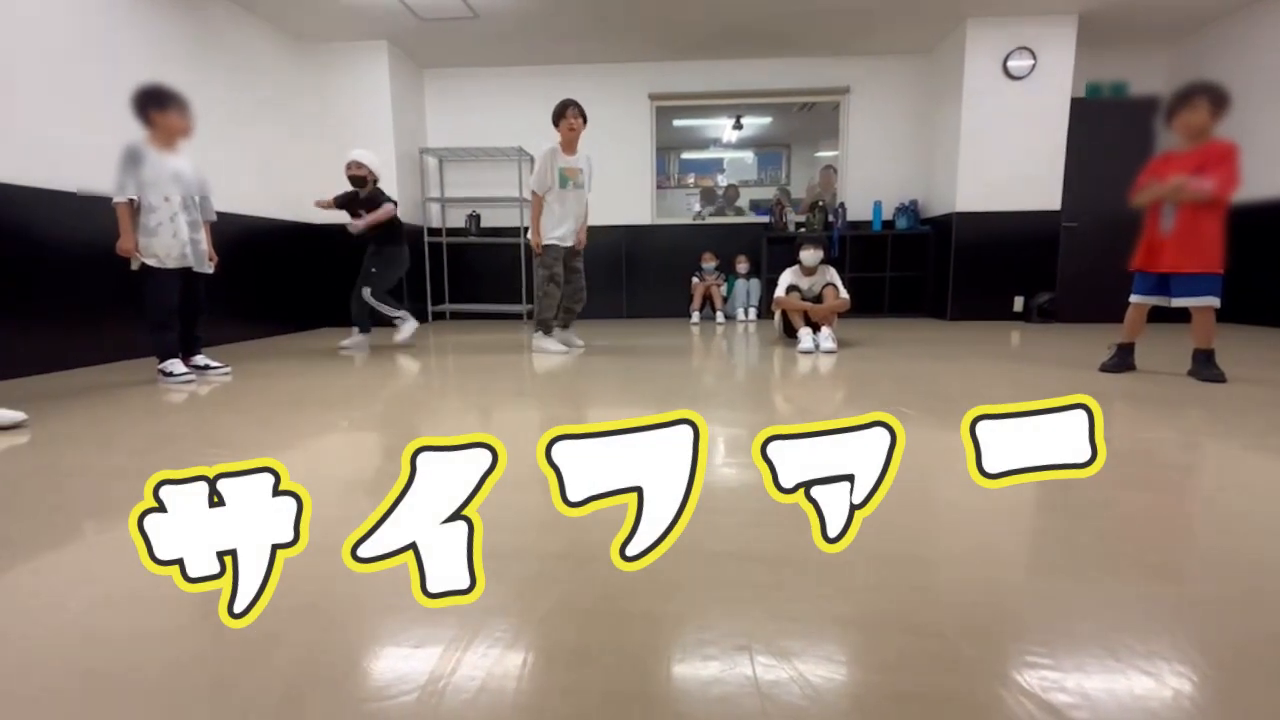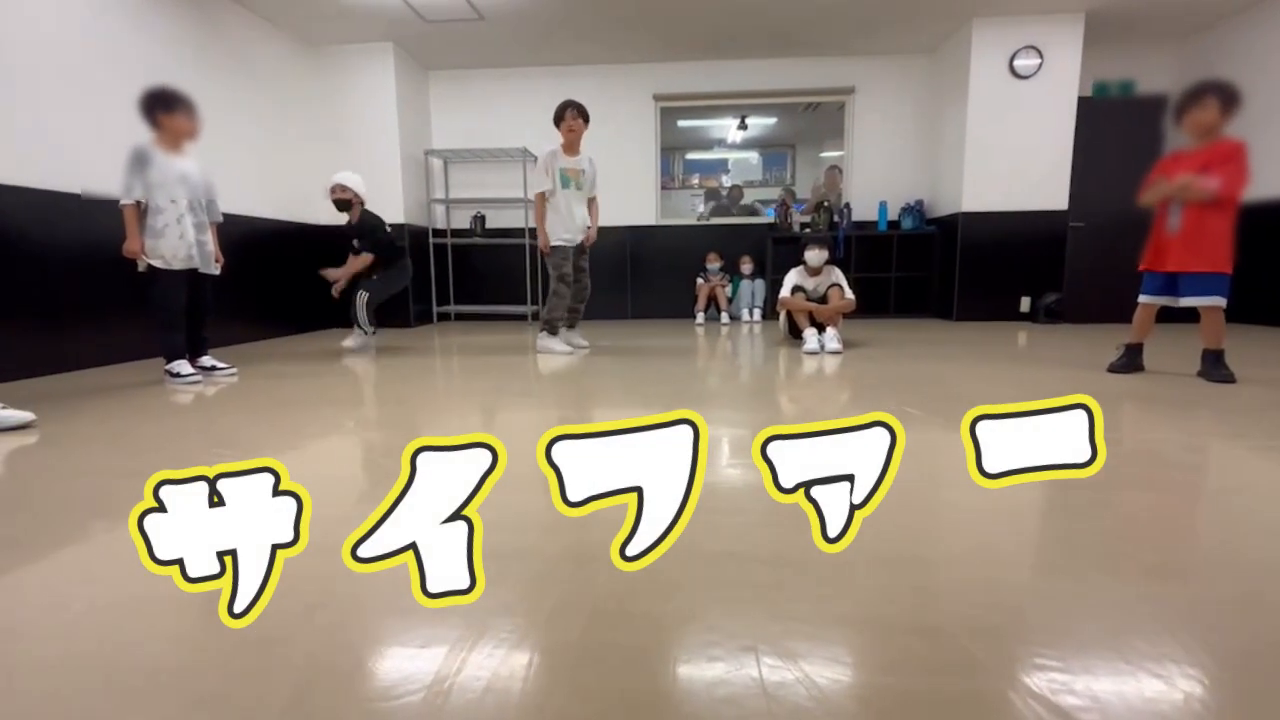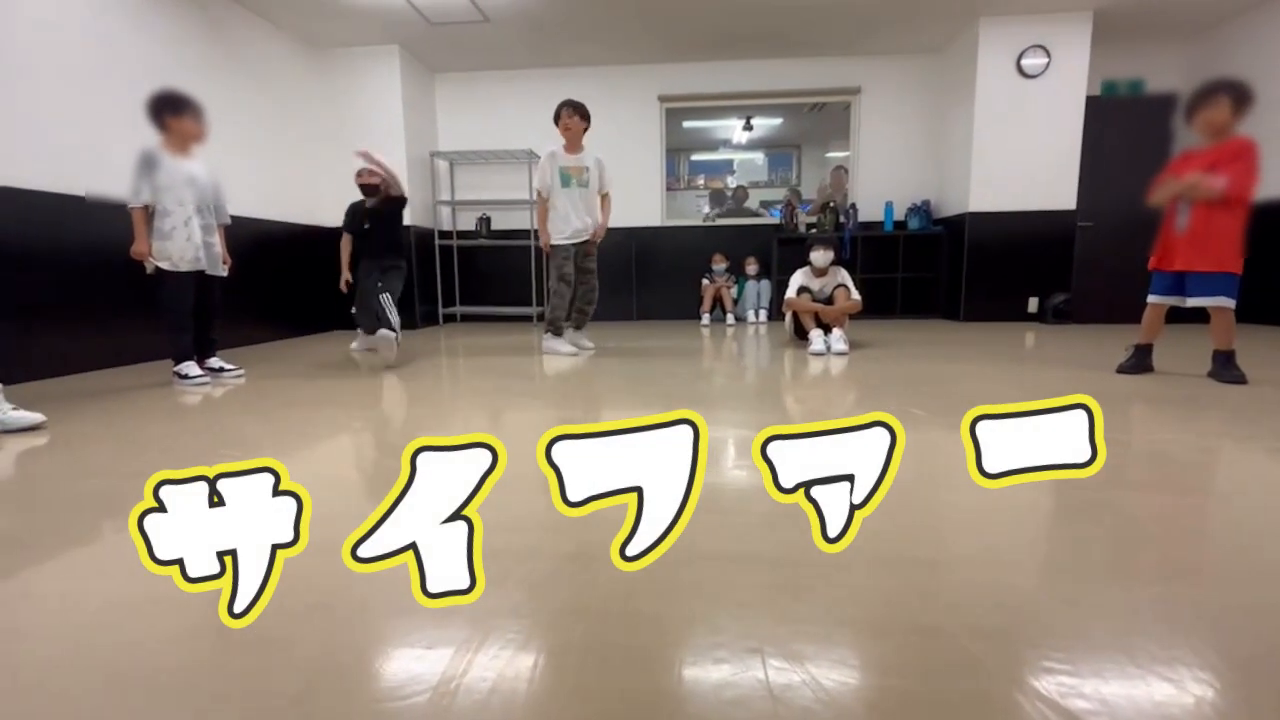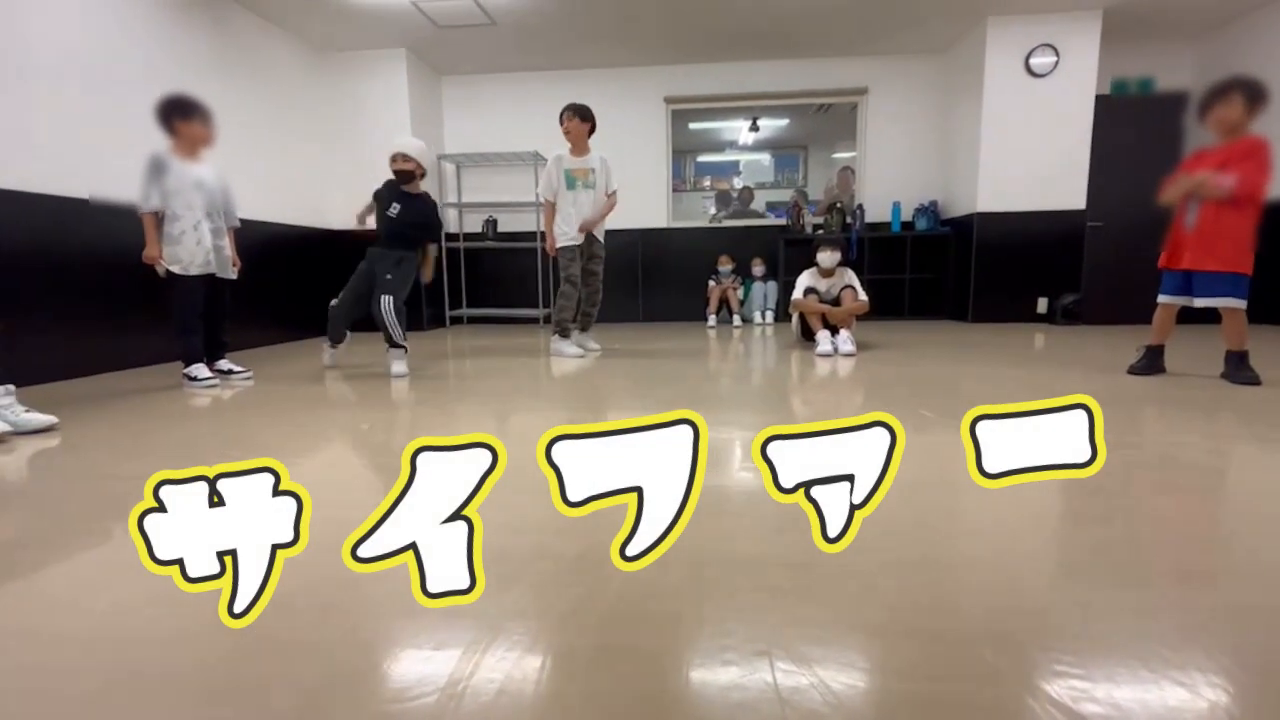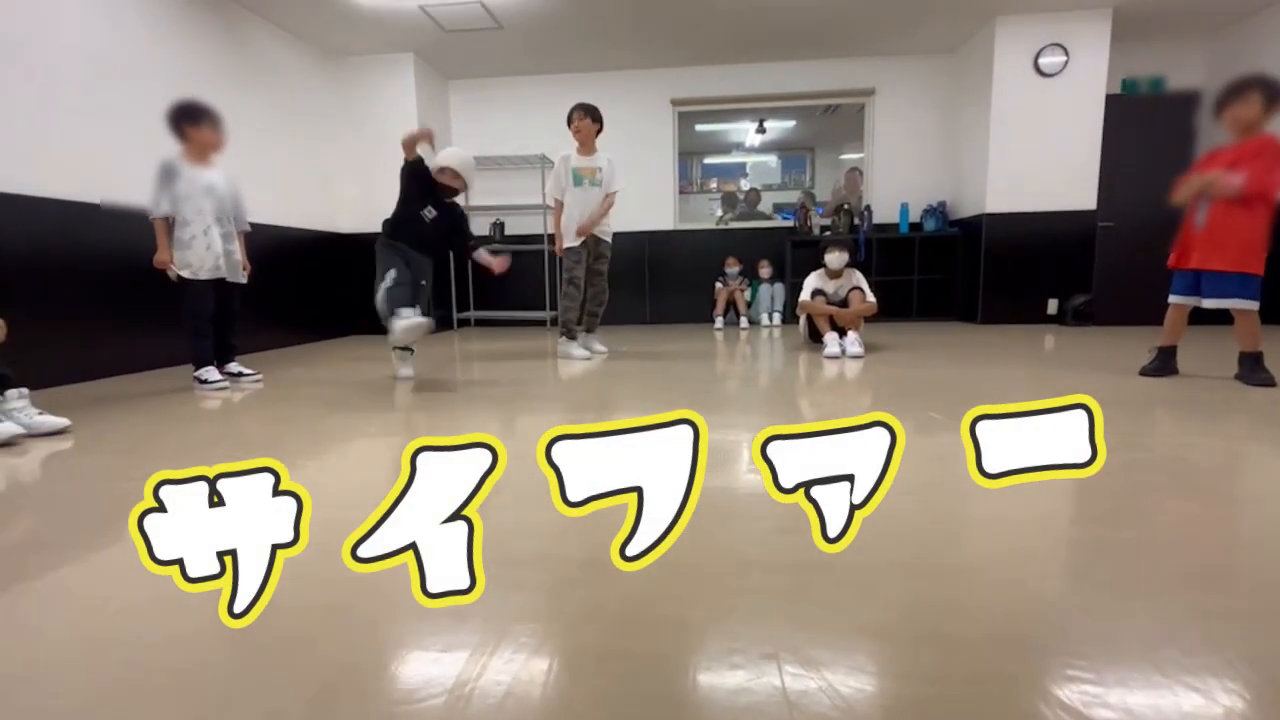
dt=0.2s
person 1, frame 1
left shoulder: (1223, 152)
right shoulder: (1162, 161)
left elbow: (1208, 191)
right elbow: (1138, 197)
left wrist: (1163, 190)
right wrist: (1171, 186)
left hip: (1198, 250)
right hip: (1156, 247)
left knee: (1202, 305)
right knee: (1139, 302)
left ankle: (1203, 359)
right ankle: (1124, 353)
person 1, frame 2
left shoulder: (1232, 150)
right shoulder: (1171, 160)
left elbow: (1215, 189)
right elbow: (1145, 197)
left wrist: (1170, 189)
right wrist: (1179, 185)
left hip: (1207, 249)
right hip: (1164, 246)
left knee: (1211, 305)
right knee: (1147, 302)
left ankle: (1213, 360)
right ankle: (1132, 354)
person 1, frame 3
left shoulder: (1242, 149)
right shoulder: (1184, 159)
left elbow: (1224, 188)
right elbow: (1155, 196)
left wrist: (1181, 187)
right wrist: (1188, 184)
left hip: (1216, 249)
right hip: (1174, 246)
left knee: (1220, 305)
right knee: (1156, 302)
left ankle: (1224, 361)
right ankle: (1141, 355)
person 1, frame 4
left shoulder: (1255, 148)
right shoulder: (1198, 158)
left elbow: (1233, 187)
right elbow: (1166, 195)
left wrist: (1191, 185)
right wrist: (1197, 183)
left hip: (1226, 248)
right hip: (1183, 245)
left knee: (1231, 306)
right knee: (1166, 302)
left ankle: (1237, 362)
right ankle: (1152, 356)
person 1, frame 5
right shoulder: (1213, 157)
left elbow: (1244, 186)
right elbow: (1179, 195)
left wrist: (1203, 184)
right wrist: (1208, 182)
left hip: (1237, 248)
right hip: (1195, 245)
left knee: (1243, 307)
right knee: (1178, 302)
left ankle: (1251, 363)
right ankle: (1165, 357)
person 2, frame 1
left shoulder: (188, 165)
right shoulder: (137, 152)
left elbow: (203, 209)
right elbow: (124, 197)
left wrist: (208, 245)
right wrist: (126, 235)
left hip: (192, 251)
right hip: (157, 249)
left knee: (193, 304)
right knee: (163, 305)
left ankle: (192, 354)
right ankle: (167, 359)
person 2, frame 2
left shoulder: (194, 166)
right shoulder: (144, 155)
left elbow: (209, 210)
right elbow: (131, 199)
left wrist: (214, 246)
right wrist: (133, 237)
left hip: (198, 251)
right hip: (164, 251)
left knee: (200, 305)
right knee: (171, 306)
left ankle: (199, 355)
right ankle: (175, 360)
person 2, frame 3
left shoulder: (202, 168)
right shoulder: (153, 158)
left elbow: (217, 213)
right elbow: (140, 202)
left wrist: (222, 248)
right wrist: (141, 239)
left hip: (206, 254)
right hip: (172, 253)
left knee: (208, 307)
right knee: (179, 307)
left ankle: (207, 356)
right ankle: (184, 361)
person 2, frame 4
left shoulder: (212, 172)
right shoulder: (161, 162)
left elbow: (227, 216)
right elbow: (150, 207)
left wrist: (232, 251)
right wrist: (152, 244)
left hip: (216, 257)
right hip: (182, 256)
left knee: (217, 309)
right knee: (189, 310)
left ankle: (217, 359)
right ankle: (193, 363)
person 2, frame 5
left shoulder: (222, 177)
right shoulder: (172, 168)
left elbow: (237, 220)
right elbow: (161, 213)
left wrist: (242, 255)
right wrist: (163, 249)
left hip: (227, 261)
right hip: (193, 261)
left knee: (227, 313)
right knee: (200, 314)
left ankle: (227, 362)
right ankle: (203, 367)
person 3, frame 1
left shoulder: (585, 160)
right shoulder: (548, 156)
right elbow: (537, 195)
left wrist: (582, 229)
right wrist: (535, 232)
left hip: (571, 236)
right hip: (548, 235)
left knee: (577, 287)
right knee: (552, 282)
left ankle: (563, 330)
right ankle: (542, 335)
person 3, frame 2
left shoulder: (588, 162)
right shoulder: (549, 158)
right elbow: (540, 197)
left wrist: (594, 226)
right wrist: (541, 233)
left hip: (580, 236)
right hip: (556, 236)
left knee: (581, 285)
right knee: (563, 282)
left ankle: (569, 330)
right ankle: (548, 335)
person 3, frame 3
left shoulder: (594, 160)
right shoulder: (551, 158)
left elbow: (605, 195)
right elbow: (542, 197)
left wrist: (603, 223)
right wrist: (543, 231)
left hip: (587, 235)
right hip: (560, 235)
left knee: (589, 285)
right knee: (563, 282)
left ankle: (575, 331)
right ankle: (552, 336)
person 3, frame 4
left shoulder: (600, 161)
right shoulder: (557, 162)
left elbow: (612, 196)
right elbow: (549, 202)
left wrist: (596, 218)
right wrist: (549, 235)
left hip: (594, 235)
right hip: (567, 235)
left knee: (593, 286)
right knee: (571, 283)
left ankle: (581, 332)
right ankle: (560, 337)
person 3, frame 5
left shoulder: (607, 161)
right shoulder: (565, 161)
left elbow: (611, 198)
right elbow: (558, 201)
left wrist: (592, 222)
right wrist: (558, 235)
left hip: (600, 235)
right hip: (573, 236)
left knee: (598, 286)
right knee: (573, 285)
left ankle: (588, 334)
right ankle: (567, 340)
person 4, frame 1
left shoulder: (378, 196)
right shoulder: (351, 198)
left elbow: (390, 210)
right elbow: (333, 202)
left wrist: (364, 221)
right wrist: (323, 203)
left hip: (394, 252)
right hip: (375, 251)
left knee: (370, 292)
right knee: (359, 294)
left ankle: (405, 320)
right ankle: (361, 334)
person 4, frame 2
left shoulder: (370, 223)
right shoulder: (351, 227)
left elbow: (367, 257)
right elbow: (355, 255)
left wrist: (343, 273)
right wrist: (344, 280)
left hip: (396, 268)
right hip: (382, 267)
left knee: (364, 295)
right knee: (361, 299)
left ankle: (363, 334)
right ankle: (365, 334)
person 4, frame 3
left shoulder: (392, 203)
right shoulder: (354, 210)
left elbow: (397, 187)
right elbow: (347, 239)
left wrist: (377, 162)
right wrist: (345, 270)
left hip: (392, 267)
right hip: (367, 267)
left knee: (384, 297)
right knee: (362, 308)
left ankle: (390, 337)
right ankle: (367, 336)
person 4, frame 4
left shoulder: (426, 205)
right shoulder: (389, 188)
left elbow: (431, 242)
left wrist: (428, 269)
right wrist: (365, 212)
left hip: (404, 261)
right hip: (377, 256)
left knee: (388, 303)
right knee: (342, 305)
left ankle: (398, 354)
right ankle: (333, 345)
person 4, frame 5
left shoulder: (456, 216)
right shoulder: (419, 180)
left elbow: (471, 248)
right elbow: (407, 146)
left wrist: (492, 263)
right wrist: (420, 136)
left hip: (420, 259)
right hip: (391, 248)
left knee: (418, 302)
right knee: (394, 281)
left ankle: (403, 357)
right ankle: (402, 319)
